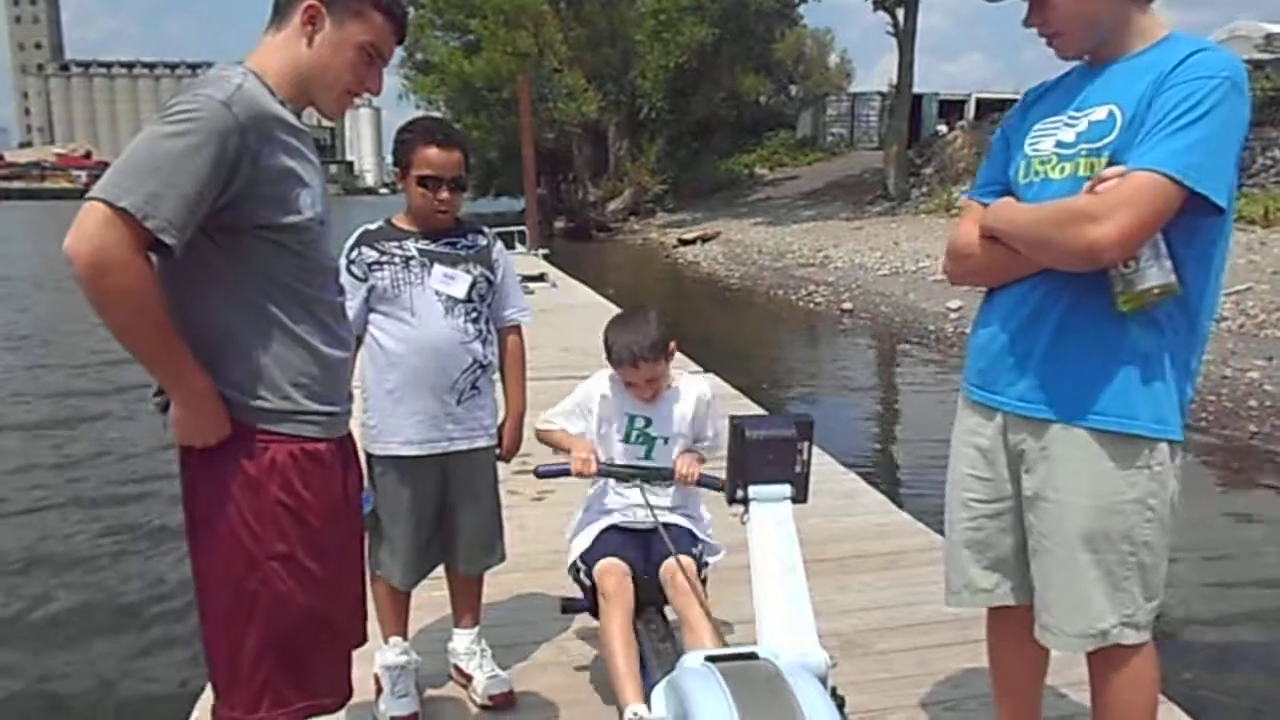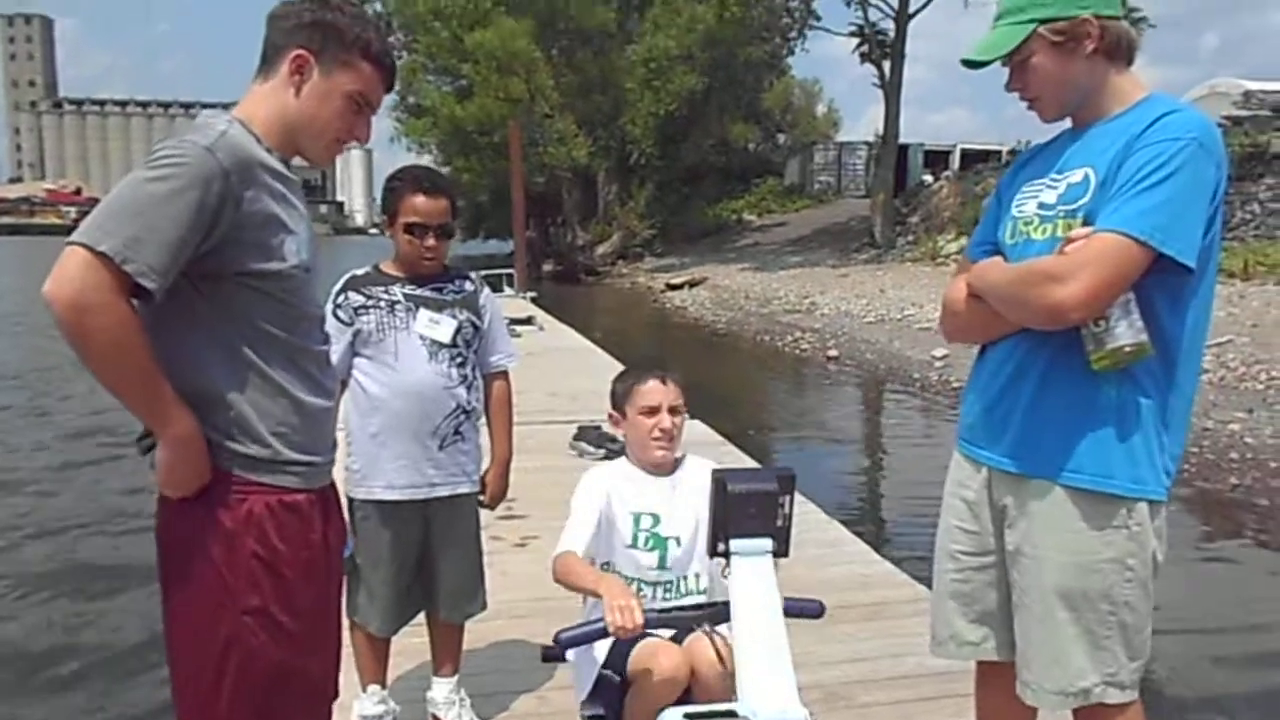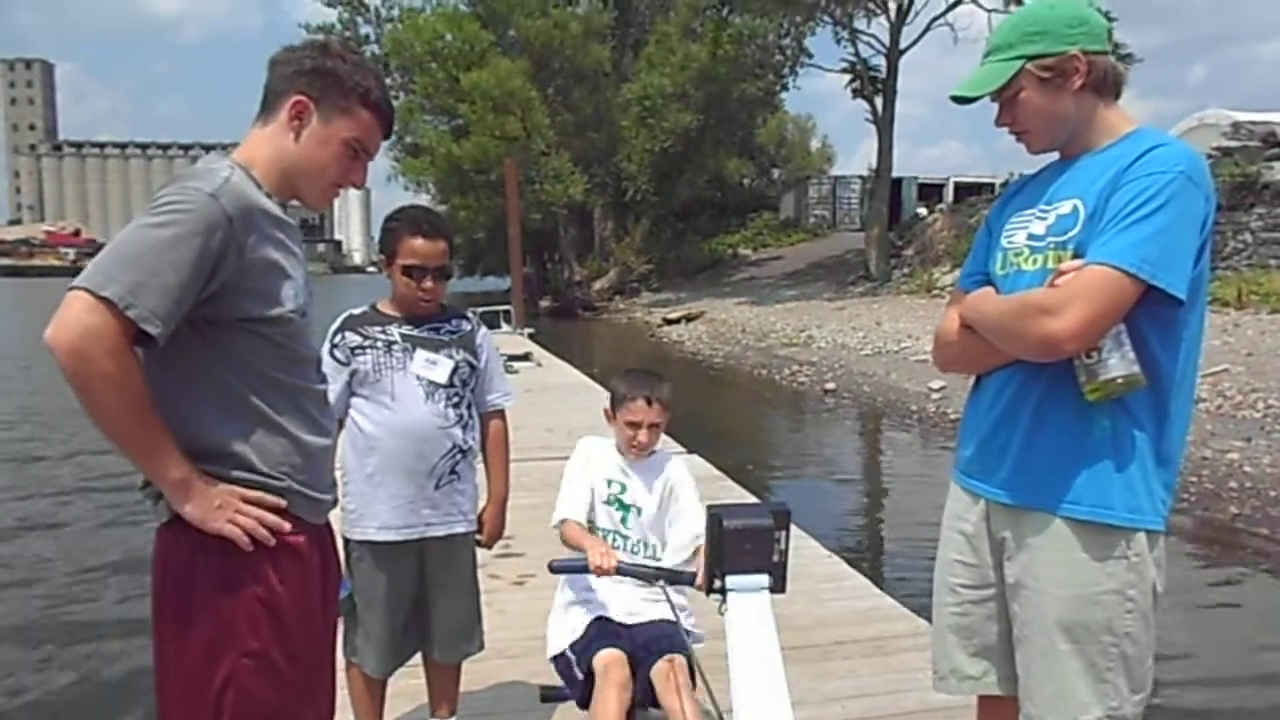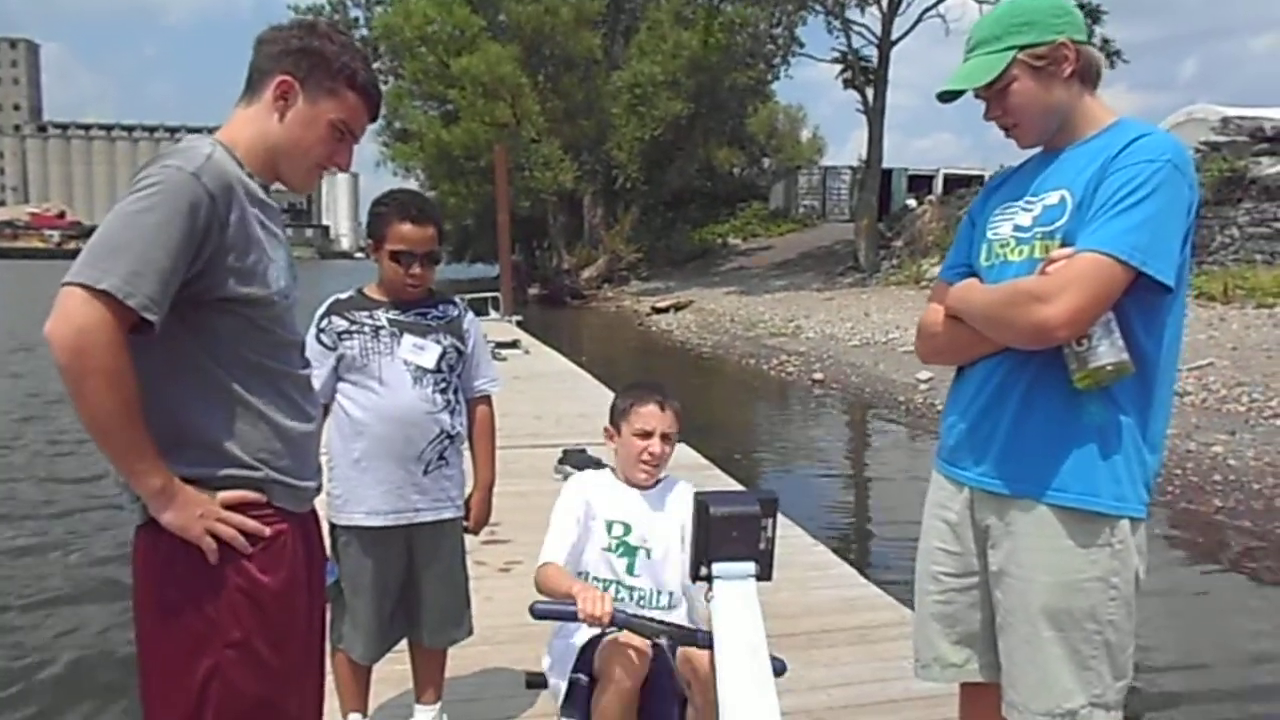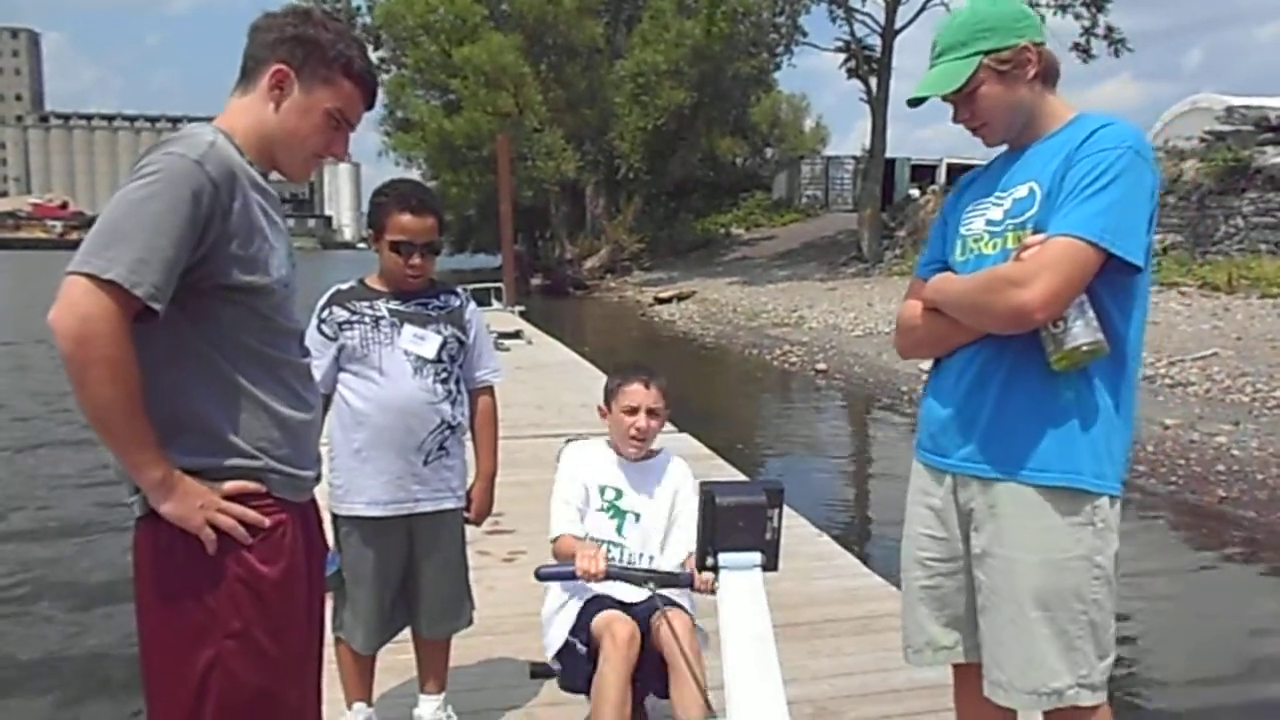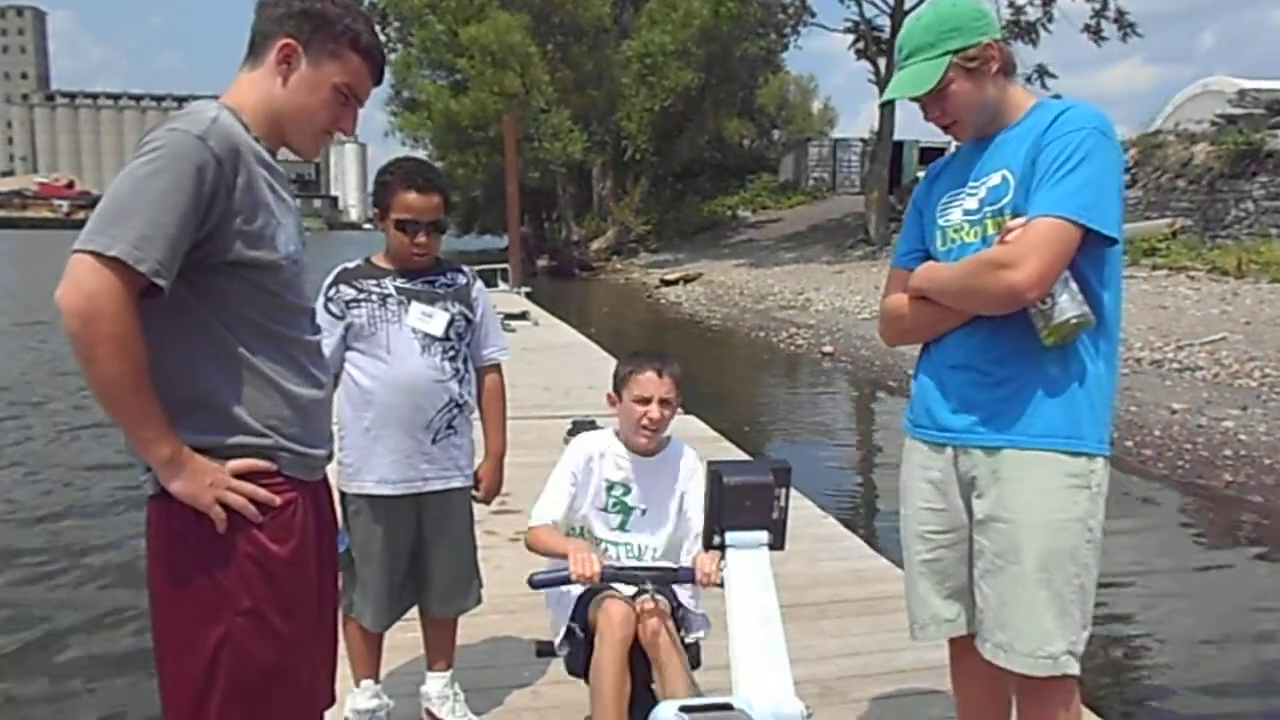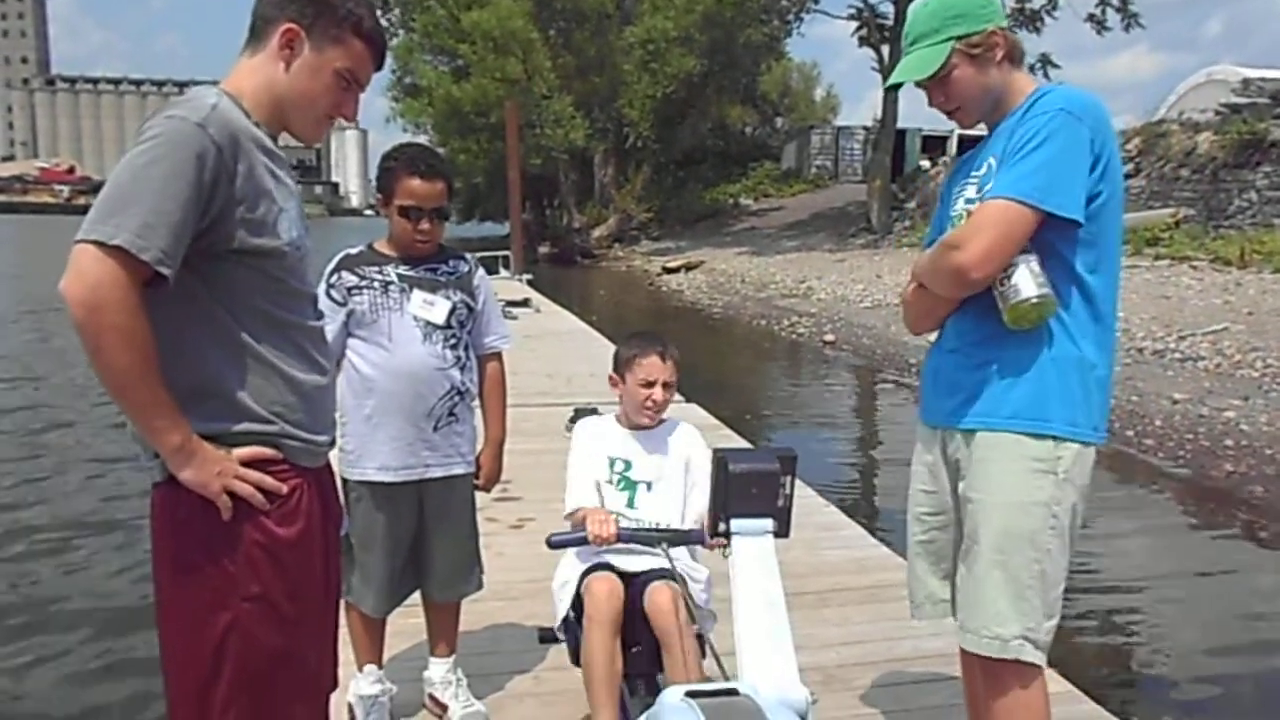
dt=0.7s
person 1, frame 1
left shoulder: (1201, 77)
right shoulder: (1039, 105)
left elbow: (1105, 231)
right elbow: (961, 256)
left wrist: (1007, 216)
right wrist: (1058, 233)
left hip: (1106, 404)
right hip: (994, 390)
left knee: (1112, 627)
right knee: (1008, 599)
person 1, frame 2
left shoulder: (1175, 138)
right shoulder: (1031, 167)
left elbow: (1070, 294)
right elbow: (957, 315)
left wrist: (992, 277)
right wrist: (1038, 288)
left hip: (1091, 465)
right hip: (986, 449)
right knee: (996, 659)
person 1, frame 3
left shoulder: (1163, 170)
right shoulder: (1020, 198)
left elbow: (1063, 326)
right elbow: (948, 346)
left wrist: (983, 307)
right wrist: (1031, 317)
left hip: (1087, 499)
right hip: (982, 484)
person 1, frame 4
left shoulder: (1147, 160)
right shoulder: (1002, 190)
left elbow: (1056, 311)
right elbow: (932, 337)
left wrist: (969, 297)
right wrist: (1019, 308)
left hip: (1071, 489)
right hip: (964, 473)
person 1, frame 5
left shoulder: (1109, 150)
right shoulder: (973, 188)
left elbow: (1031, 297)
right elbow: (910, 332)
left wrist: (945, 289)
right wrist: (996, 298)
left hip: (1049, 467)
right hip: (944, 458)
person 1, frame 6
left shoulder: (1073, 131)
right shoulder: (941, 178)
left elbow: (1023, 274)
right elbow: (895, 320)
left wrist: (933, 277)
right wrist: (982, 286)
left hip: (1040, 433)
right hip: (937, 431)
left knee: (1036, 661)
right knee: (967, 638)
person 1, frame 7
left shoulder: (1064, 117)
right shoulder: (972, 164)
left elbow: (969, 259)
right elbow: (918, 310)
left wrist: (925, 266)
right wrist: (970, 272)
left hip: (1031, 416)
right hip: (951, 412)
left knee: (1004, 646)
right knee: (974, 631)
person 2, frame 1
left shoulder: (282, 130)
right shoulder: (226, 108)
right elbow: (97, 245)
left wrist: (331, 431)
right wrist: (194, 397)
left hip: (312, 446)
right hip: (262, 456)
person 2, frame 2
left shoulder: (271, 177)
right shoulder: (213, 156)
right elbow: (77, 288)
left wrist: (313, 493)
right wrist: (179, 436)
left hip: (295, 498)
right hip: (242, 507)
person 2, frame 3
left shoulder: (267, 219)
right shoulder: (215, 201)
right elbow: (80, 333)
left wrist: (306, 533)
right wrist: (182, 486)
left hip: (292, 537)
right hip: (241, 549)
person 2, frame 4
left shoulder: (251, 199)
right shoulder: (195, 178)
right elbow: (78, 327)
left wrist: (286, 513)
right wrist: (161, 491)
left hip: (279, 526)
right hip: (228, 538)
person 2, frame 5
left shoulder: (249, 186)
right shoulder: (196, 166)
right elbow: (81, 318)
left wrist: (291, 504)
right wrist: (162, 483)
left hip: (277, 517)
right hip: (226, 531)
person 2, frame 6
left shoulder: (258, 164)
right shoulder: (201, 142)
right elbow: (87, 295)
left wrist: (305, 486)
right wrist: (173, 461)
left hip: (289, 496)
right hip: (239, 507)
person 2, frame 7
left shoulder: (260, 154)
right shoulder: (202, 130)
right elbow: (92, 286)
left wrist: (309, 471)
right wrist: (182, 451)
left hip: (295, 485)
right hip: (243, 498)
person 3, frame 1
left shoulder: (484, 248)
right shoulder: (368, 249)
left elbow: (509, 332)
left wrist: (515, 413)
left hip: (471, 429)
right hip: (396, 434)
left knee: (469, 545)
right knee: (392, 551)
left ankle: (467, 646)
right ankle: (395, 659)
person 3, frame 2
left shoulder: (472, 294)
right shoulder: (355, 293)
left elbow: (496, 379)
left wrist: (501, 460)
left hip: (453, 475)
right hip: (379, 479)
left knee: (450, 593)
right knee: (373, 598)
person 3, frame 3
left shoulder: (469, 335)
right shoulder: (352, 333)
left elbow: (492, 418)
left wrist: (498, 499)
left hip: (450, 515)
right hip: (375, 518)
left knee: (447, 634)
right knee: (369, 639)
person 3, frame 4
left shoulder: (456, 319)
right shoulder: (338, 317)
left elbow: (479, 404)
left wrist: (484, 485)
left hip: (437, 501)
right hip: (361, 504)
left knee: (433, 617)
right knee: (355, 623)
person 3, frame 5
left shoulder: (457, 309)
right shoulder: (340, 308)
left elbow: (481, 393)
left wrist: (486, 476)
left hip: (439, 491)
right hip: (362, 493)
left knee: (436, 608)
right knee: (358, 612)
person 3, frame 6
left shoulder: (464, 287)
right shoulder: (346, 287)
left elbow: (488, 372)
left wrist: (494, 455)
left hip: (447, 470)
right hip: (370, 472)
left knee: (444, 587)
right knee: (365, 591)
person 3, frame 7
left shoulder: (466, 274)
right shoulder: (348, 273)
left elbow: (489, 360)
left wrist: (494, 443)
left hip: (448, 457)
right hip: (373, 460)
left knee: (446, 574)
right knee: (367, 578)
person 4, frame 1
left shoulder: (696, 392)
right shoulder: (599, 391)
left elbow: (708, 442)
right elbow: (546, 428)
left wrist: (694, 458)
right wrist: (580, 445)
left hip: (674, 517)
right hip: (610, 520)
left knee: (681, 578)
right knee: (614, 583)
person 4, frame 2
left shoulder: (705, 478)
right shoulder: (603, 483)
right elbow: (563, 564)
right wrist: (609, 586)
right hip: (620, 635)
left knee: (713, 659)
right knee: (668, 665)
person 4, frame 3
left shoulder: (673, 470)
right shoulder: (591, 453)
left elbow: (699, 543)
right elbow: (567, 526)
left wrist: (708, 563)
right wrist: (592, 545)
left hip: (657, 607)
right hip: (594, 604)
left knee: (675, 679)
right knee: (613, 671)
person 4, frame 4
left shoulder: (684, 499)
right shoulder: (585, 489)
right elbow: (545, 573)
right wrist: (580, 589)
right hip: (593, 639)
left knee: (708, 661)
right knee: (629, 655)
person 4, frame 5
left shoulder: (677, 473)
right shoulder: (579, 458)
left elbow: (688, 550)
right elbow: (560, 544)
left wrist: (697, 568)
right wrist: (582, 549)
left hip: (655, 595)
right hip: (588, 594)
left knee: (679, 630)
right knee: (620, 633)
person 4, frame 6
left shoulder: (685, 462)
right shoulder: (587, 450)
left elbow: (696, 545)
right elbow: (535, 533)
left wrist: (707, 558)
right wrist: (573, 548)
left hip: (659, 583)
right hip: (591, 584)
left knee: (653, 617)
right knee: (615, 614)
person 4, frame 7
left shoulder: (685, 438)
right shoulder: (590, 432)
left elbow: (703, 512)
right elbow: (576, 512)
left wrist: (712, 524)
right wrist: (594, 515)
left hip: (666, 563)
right hip: (599, 561)
left knee: (665, 600)
right knee: (603, 590)
